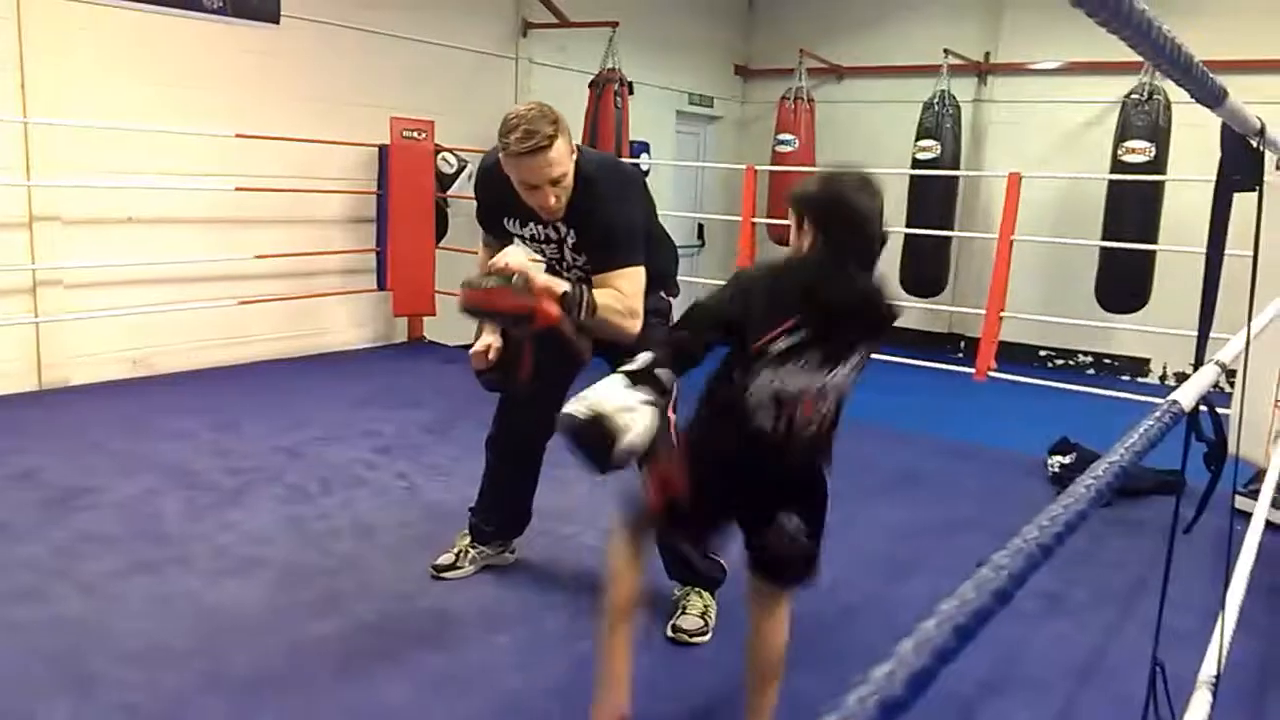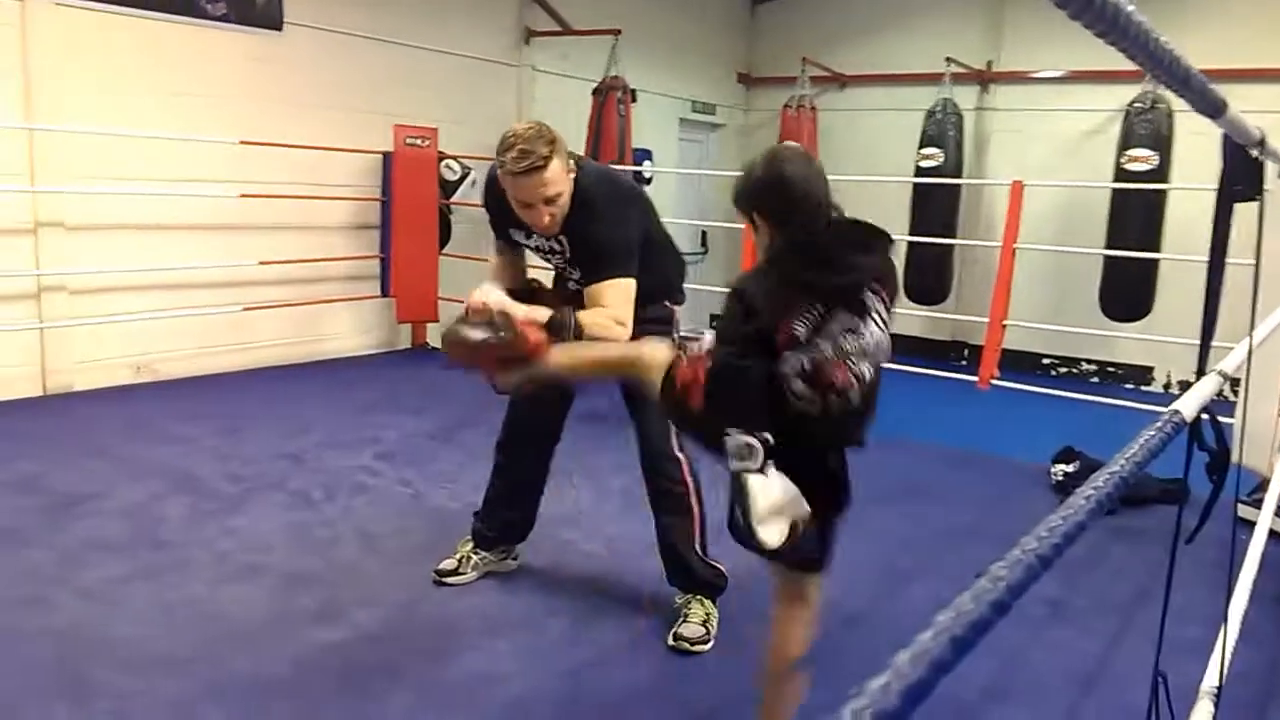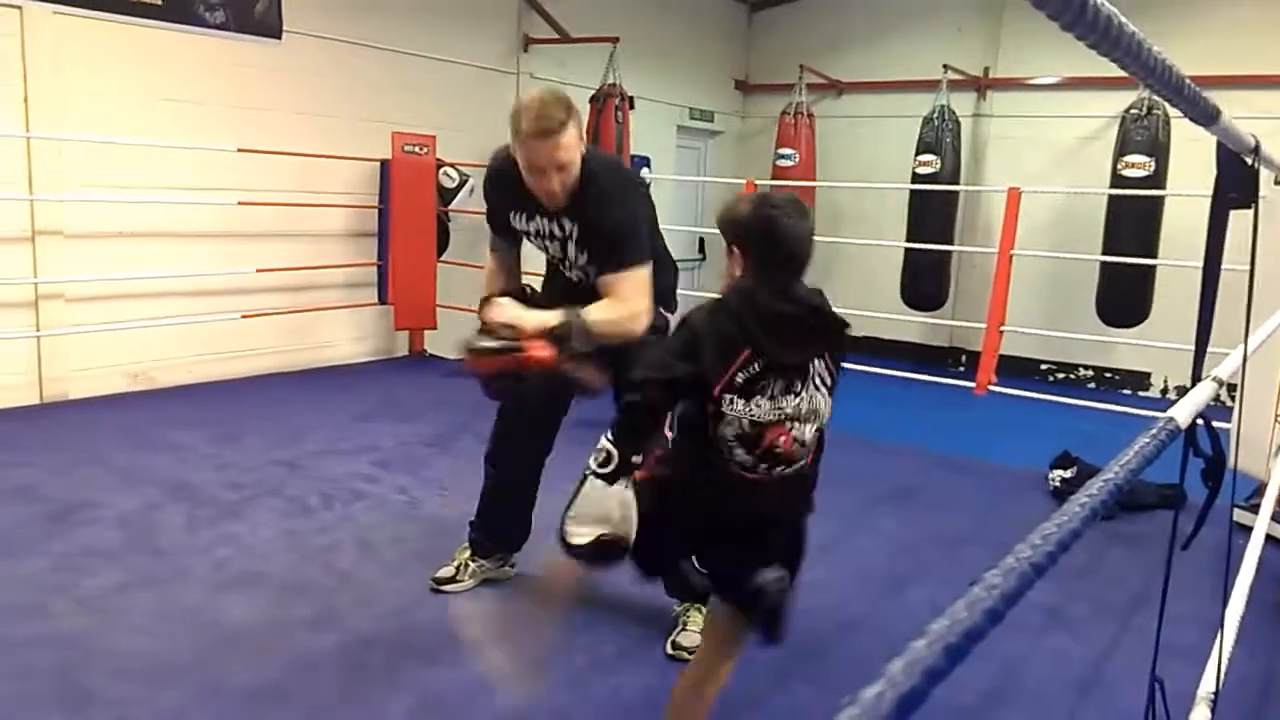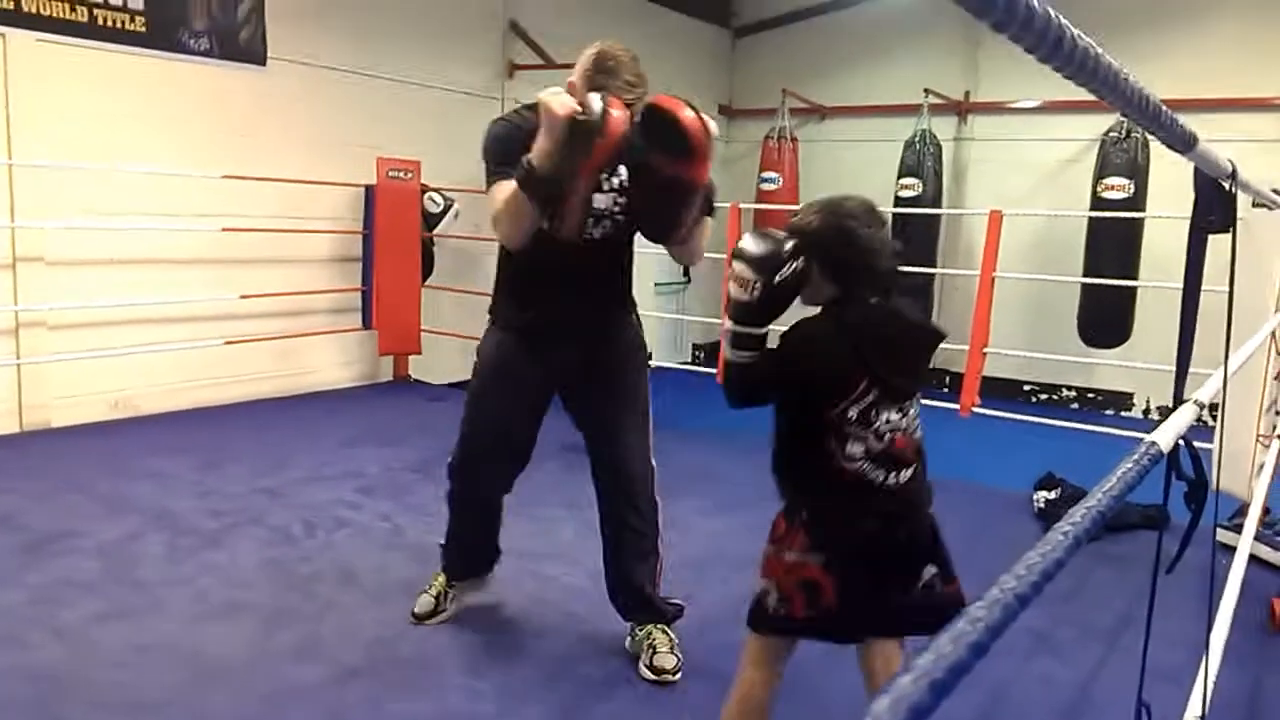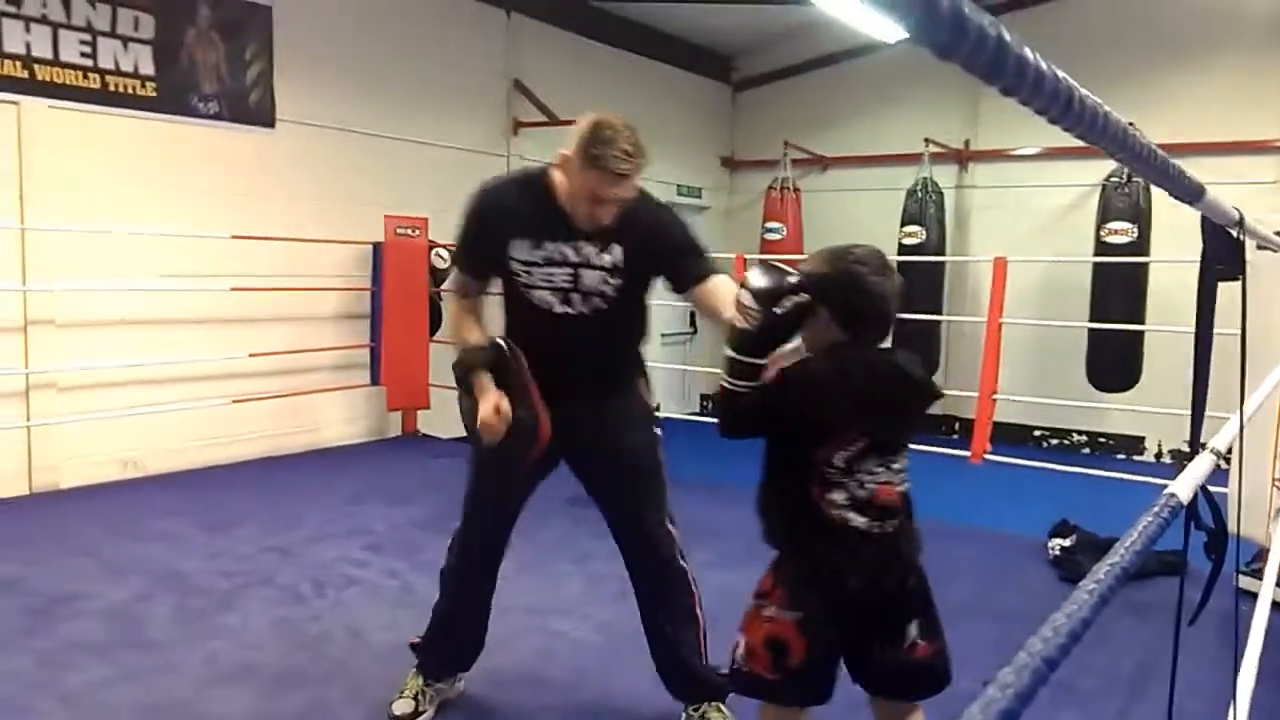
dt=0.7s
person 1, frame 1
left shoulder: (613, 188)
right shoulder: (492, 176)
left elbow: (626, 319)
right elbow: (495, 249)
left wrist: (543, 283)
right wrist: (493, 328)
left hip: (635, 297)
right hip: (559, 291)
right knee: (517, 415)
left ankle: (696, 582)
right ankle: (490, 537)
person 1, frame 2
left shoulder: (609, 200)
right shoulder: (498, 190)
left elbow: (616, 328)
left wrist: (523, 313)
left hip: (641, 307)
right hip: (569, 300)
left knee: (658, 443)
right knee: (526, 422)
left ankle: (698, 589)
right ankle: (494, 542)
person 1, frame 3
left shoulder: (617, 189)
right shoulder: (501, 177)
left elbow: (632, 314)
right elbow: (503, 251)
left wrist: (541, 320)
right wrist: (498, 311)
left hip: (625, 318)
right hip: (556, 313)
right knee: (515, 433)
left ankle: (693, 594)
right ankle: (492, 549)
person 1, frame 4
left shoulder: (644, 146)
right shoulder: (515, 133)
left elbow: (687, 253)
right elbow: (511, 231)
left wrist: (696, 181)
right wrist: (548, 149)
left hip: (608, 337)
right hip: (521, 332)
left knee: (628, 478)
right knee: (478, 465)
left ankle: (648, 618)
right ankle: (462, 570)
person 1, frame 5
left shoulder: (650, 221)
right shoulder: (501, 205)
left elbow: (714, 292)
right elbow: (464, 299)
right wrist: (482, 382)
left hip: (611, 402)
right hip: (527, 397)
left knee: (652, 547)
right knee: (477, 539)
right ankle: (437, 670)
person 2, frame 1
left shoulder: (759, 287)
right shoulder: (869, 316)
left elbow: (689, 340)
left wrist: (628, 387)
left hip: (708, 457)
right hip: (795, 481)
left knee: (634, 538)
right knee: (773, 599)
person 2, frame 2
left shoulder: (762, 288)
right shoulder: (873, 259)
left elbow: (742, 410)
left wrist: (752, 476)
left hip: (764, 455)
right hip: (817, 463)
left knee: (651, 355)
right knee: (798, 598)
left ankle: (526, 363)
person 2, frame 3
left shoulder: (709, 324)
right shoulder: (825, 331)
left elbow: (645, 400)
left wrist: (602, 474)
left hip: (689, 492)
right hip: (772, 519)
right knee: (725, 641)
person 2, frame 4
left shoulder: (813, 344)
right shoulder: (905, 330)
left elbow: (741, 386)
left wrist: (746, 313)
left hip: (824, 525)
right hip: (898, 520)
left knee: (765, 651)
right knee: (881, 643)
person 2, frame 5
left shoulder: (808, 382)
right shoulder: (899, 376)
left elbow: (733, 417)
left wrist: (751, 340)
right wrist: (788, 362)
left hip: (810, 577)
right hip: (890, 571)
